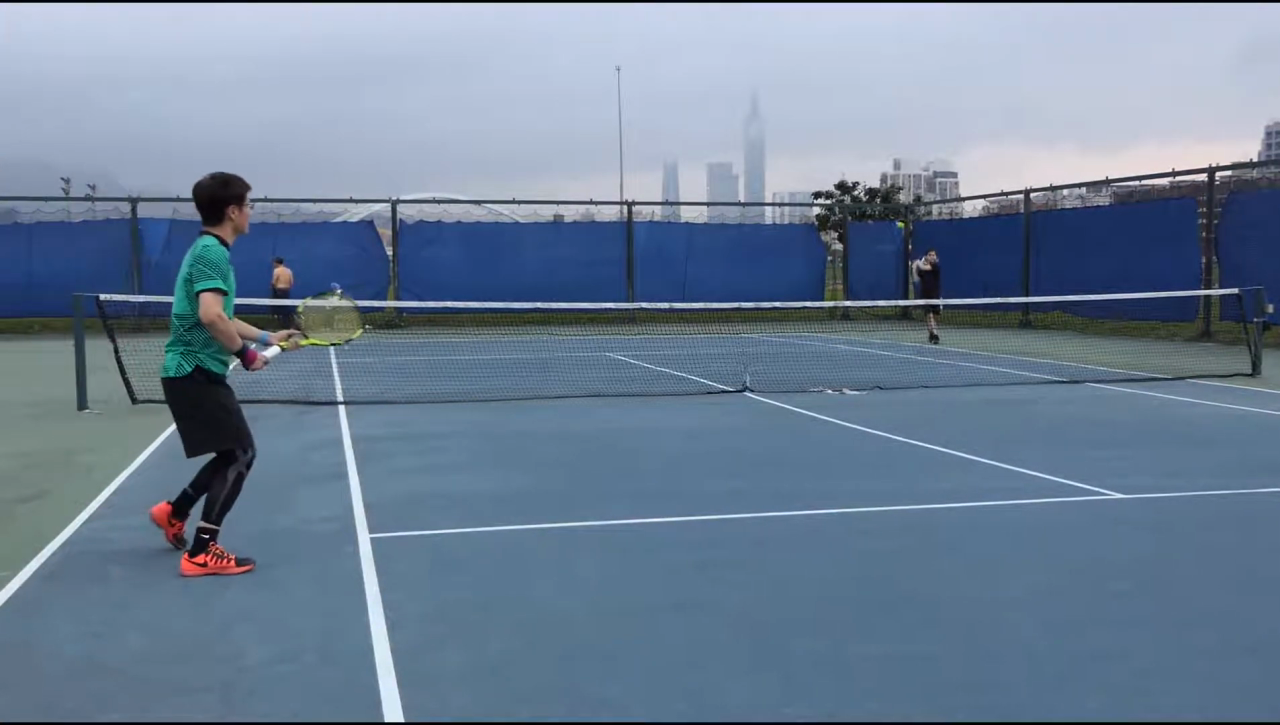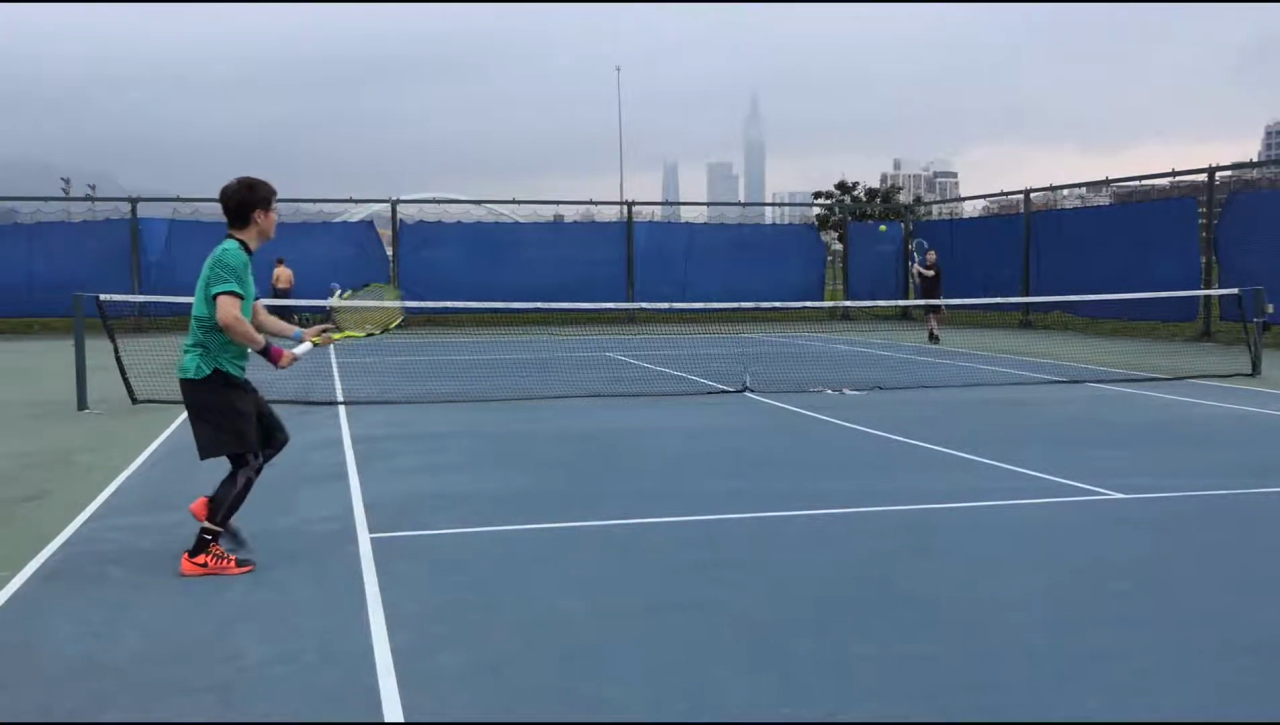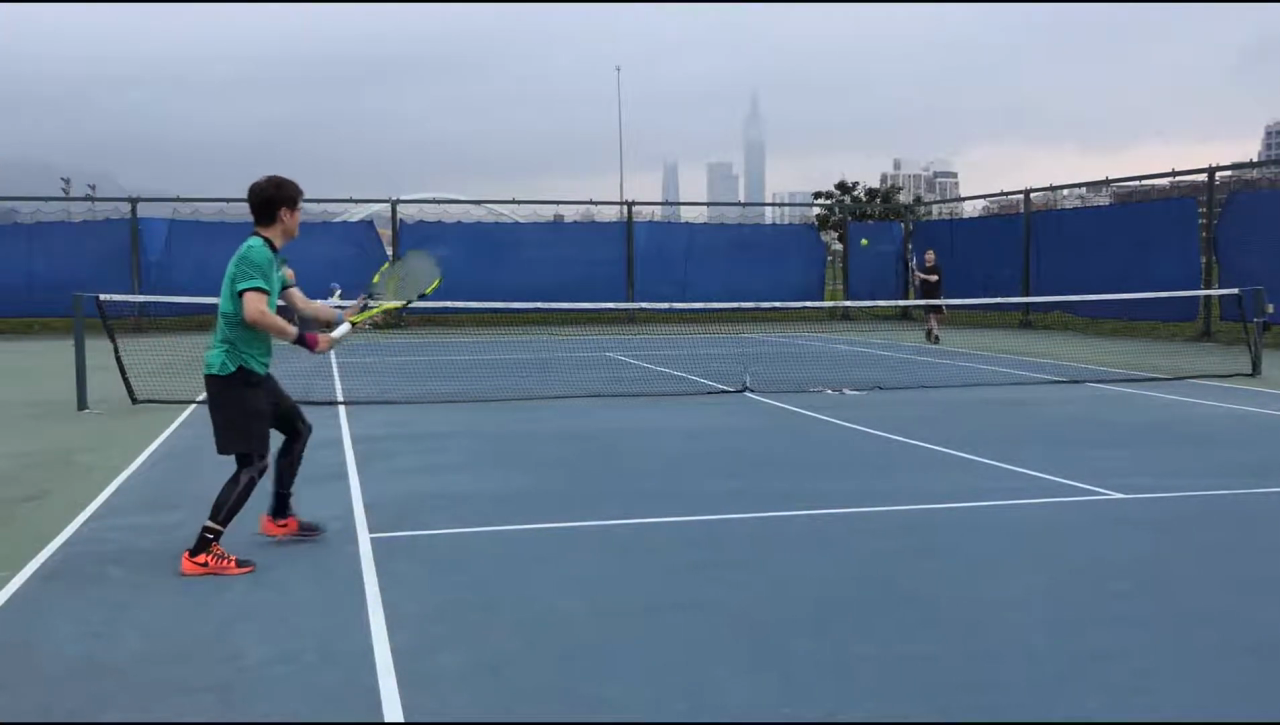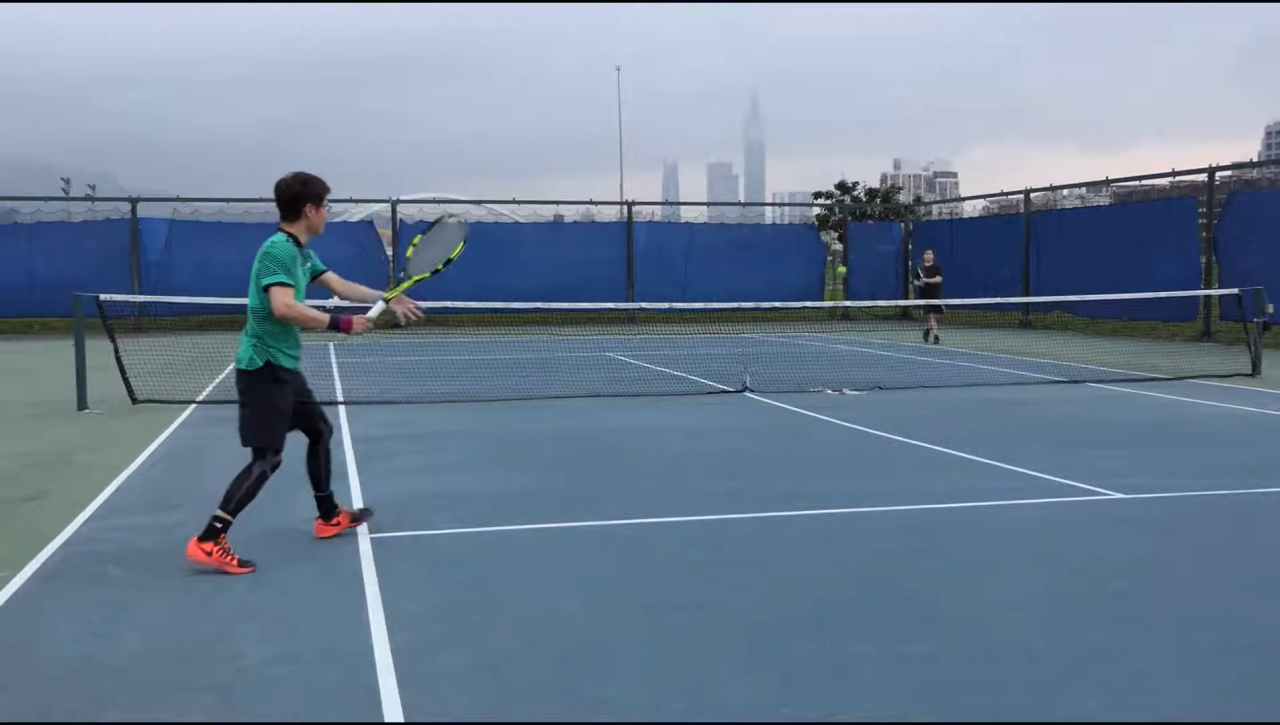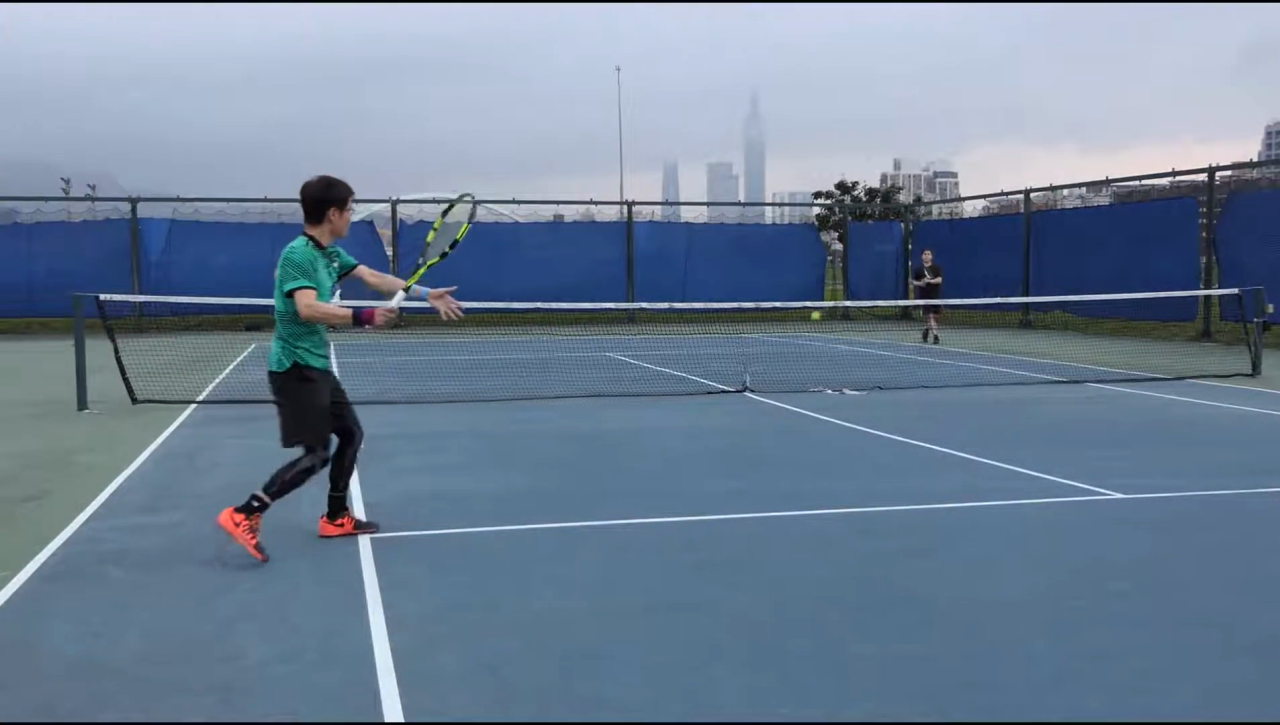
dt=0.1s
person 1, frame 1
left shoulder: (200, 250)
right shoulder: (214, 254)
right elbow: (211, 317)
left wrist: (268, 337)
right wrist: (245, 353)
left hip: (189, 371)
right hip: (196, 372)
left knee: (232, 453)
right knee: (241, 456)
left ankle: (173, 512)
right ankle: (201, 553)
person 1, frame 2
left shoulder: (236, 257)
right shoulder: (231, 258)
left elbow: (258, 316)
right elbow: (228, 319)
left wrist: (306, 333)
right wrist: (270, 350)
left hip: (226, 374)
right hip: (210, 376)
left knee: (274, 438)
right knee: (249, 461)
left ankle: (212, 507)
right ankle: (199, 553)
person 1, frame 3
left shoulder: (266, 257)
right shoulder: (255, 254)
left elbow: (300, 304)
right elbow: (256, 314)
left wrist: (344, 316)
right wrist: (306, 338)
left hip: (251, 370)
right hip: (233, 372)
left knee: (299, 429)
right knee: (253, 462)
left ankle: (280, 517)
right ankle: (201, 553)
person 1, frame 4
left shoulder: (301, 253)
right shoulder: (275, 251)
left elbow: (341, 286)
right elbow: (283, 307)
left wrist: (388, 299)
right wrist: (340, 322)
left hip: (284, 367)
right hip: (263, 367)
left knee: (320, 431)
right knee: (265, 458)
left ankle: (330, 514)
right ankle: (208, 541)
person 1, frame 5
left shoulder: (330, 255)
right shoulder: (297, 255)
left elbow: (376, 278)
right elbow: (308, 310)
left wrist: (425, 294)
right wrist: (364, 317)
left hip: (316, 366)
right hip: (295, 368)
left knee: (350, 434)
right knee: (316, 454)
left ankle: (336, 517)
right ankle: (243, 515)
